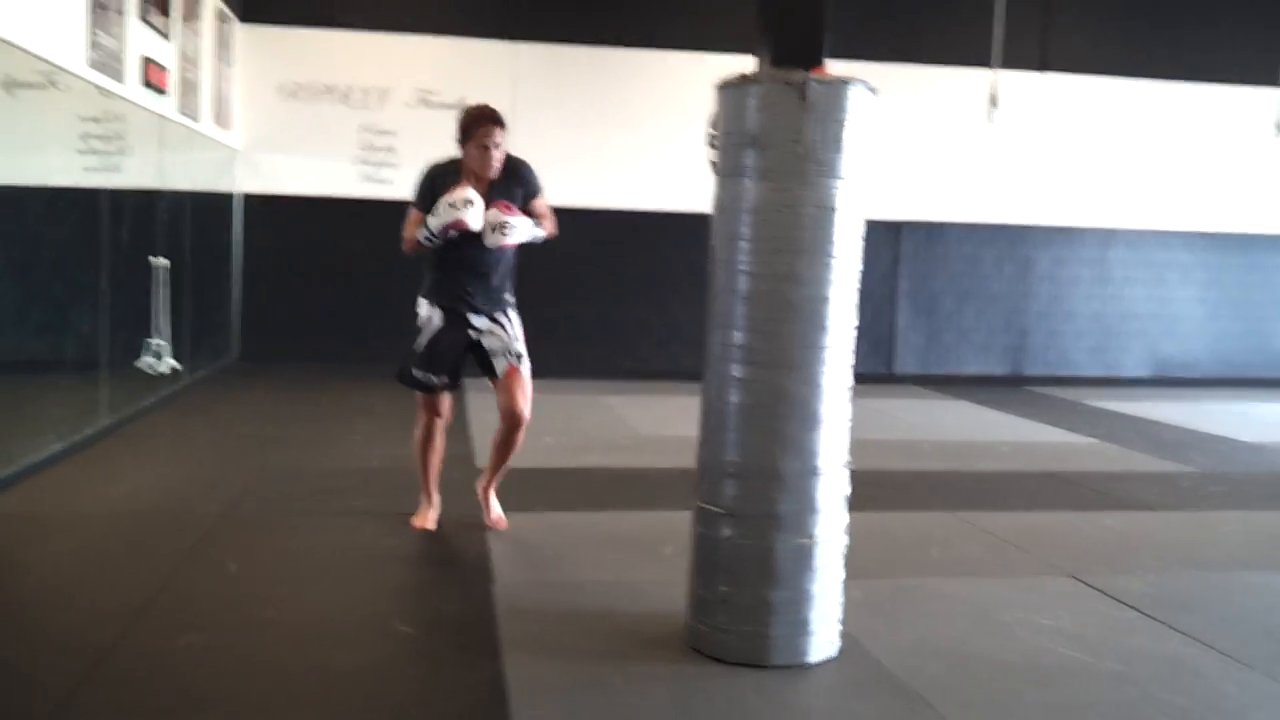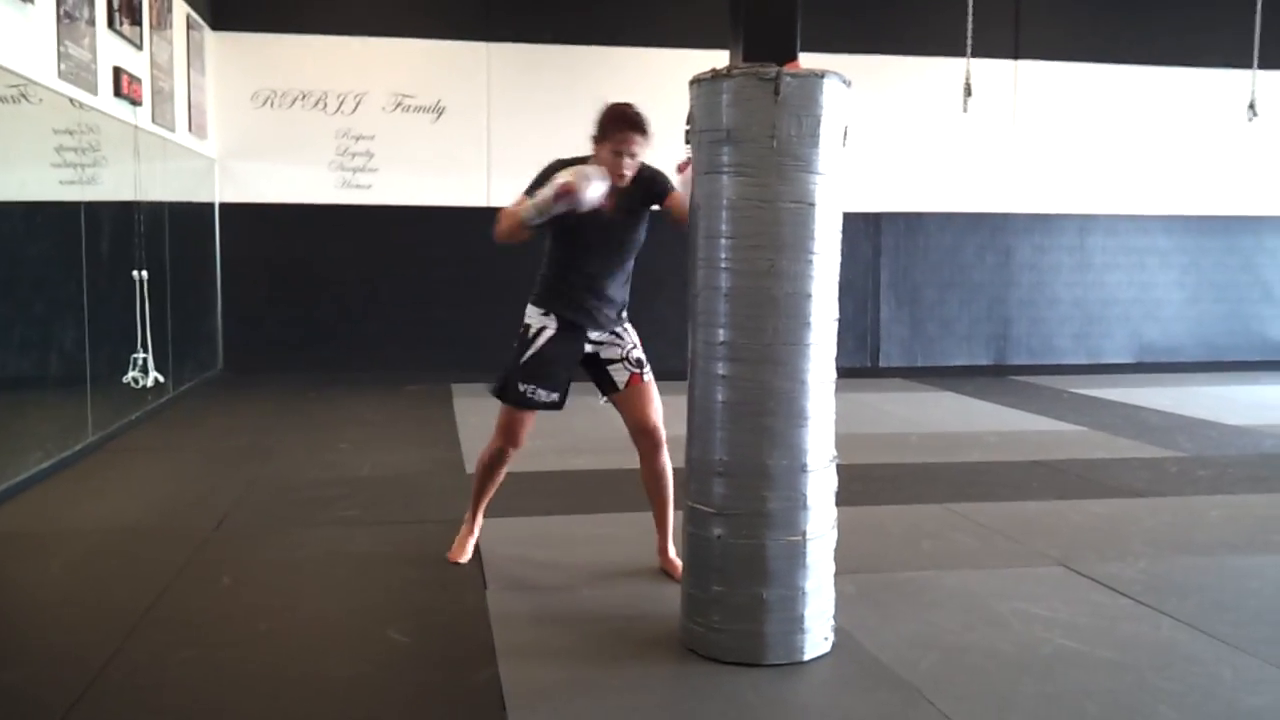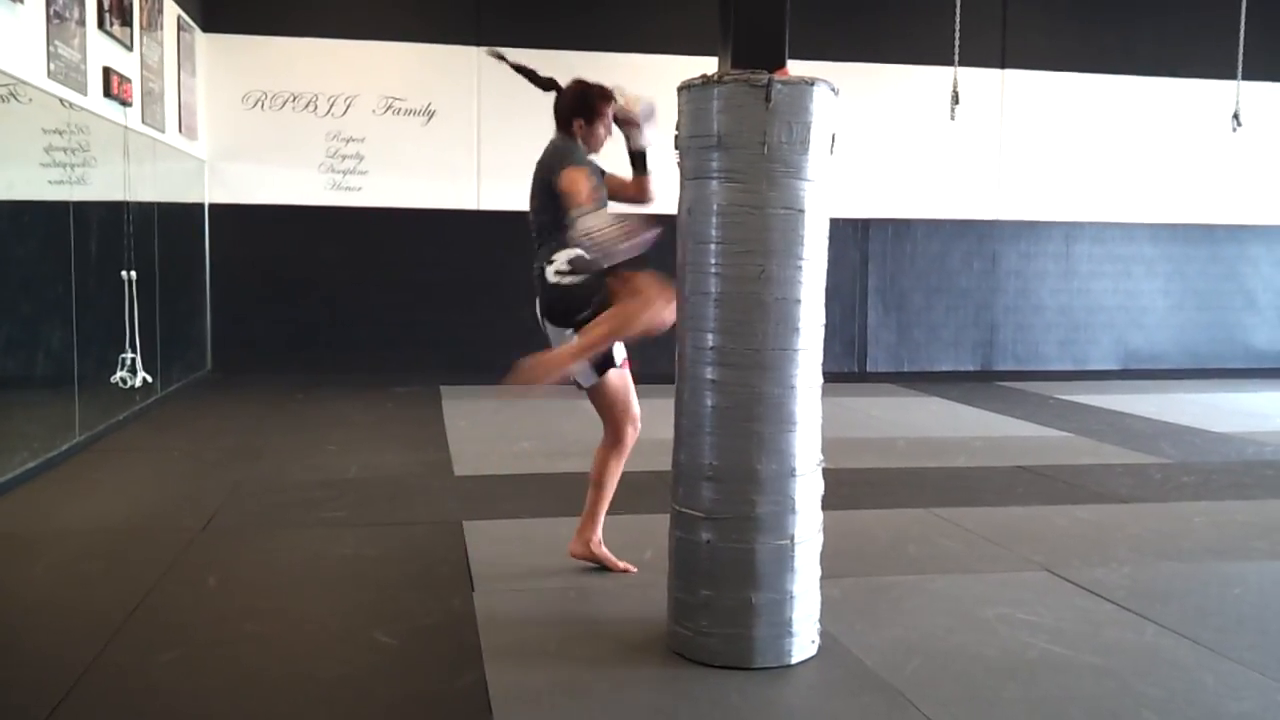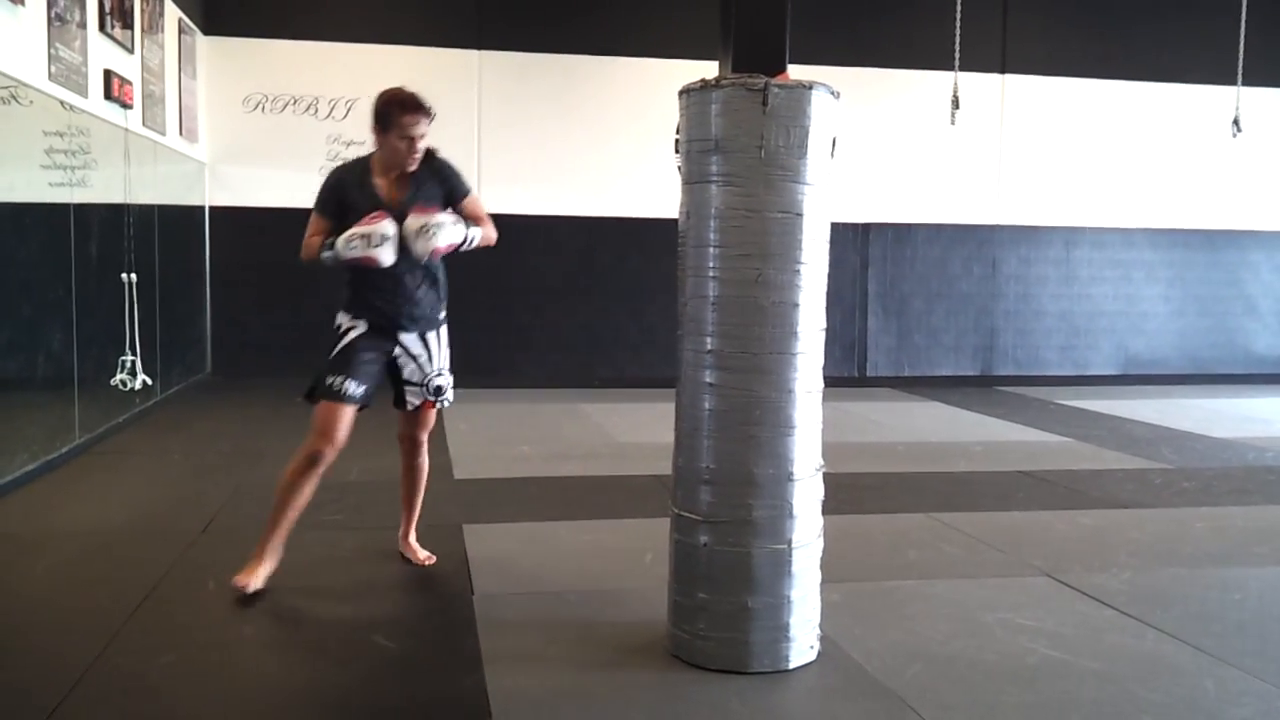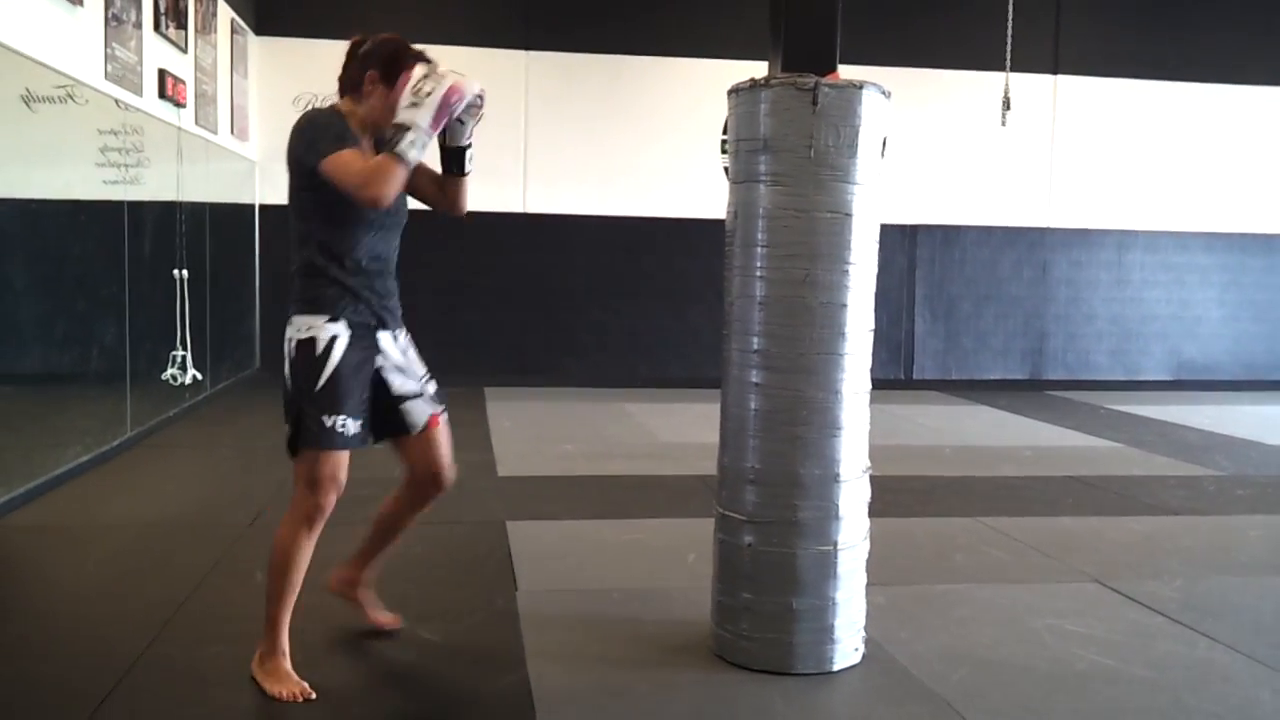
dt=1s
person 1, frame 1
left shoulder: (519, 175)
right shoulder: (438, 178)
left elbow: (549, 225)
right elbow: (409, 243)
left wrist: (522, 231)
right wrist: (439, 226)
left hip: (496, 307)
right hip: (443, 308)
left knee: (517, 411)
right knee: (433, 414)
left ankle: (487, 486)
right ankle: (430, 499)
person 1, frame 2
left shoulder: (646, 182)
right shoulder: (564, 173)
right elbow: (504, 233)
right wrist: (549, 199)
left hip: (611, 323)
right hip: (555, 320)
left knee: (652, 433)
right knee: (508, 436)
left ankle: (666, 549)
right ankle: (470, 528)
person 1, frame 3
left shoulder: (586, 165)
right shoulder: (565, 152)
left elbow: (640, 194)
right elbow: (581, 194)
left wrist: (636, 144)
right wrist: (596, 222)
left hip: (587, 296)
right hip: (570, 274)
left knee: (625, 426)
right knee: (658, 308)
left ankle: (587, 539)
right ankle: (563, 360)
person 1, frame 4
left shoulder: (439, 173)
right shoulder: (344, 180)
left elbow: (488, 230)
right elbow: (309, 249)
left wrist: (455, 235)
right wrist: (343, 247)
left hip: (423, 328)
right hip: (363, 326)
left knee: (414, 441)
right knee: (321, 446)
left ankle: (408, 533)
right ankle: (265, 555)
person 1, frame 5
left shoulder: (385, 143)
right shoulder: (320, 127)
left elbow: (452, 203)
right elbow: (380, 191)
left wrist: (456, 135)
right wrist: (418, 125)
left hip: (384, 329)
right hip: (328, 328)
left knee: (435, 474)
right knee: (318, 495)
left ankle: (354, 576)
right ankle: (270, 651)
